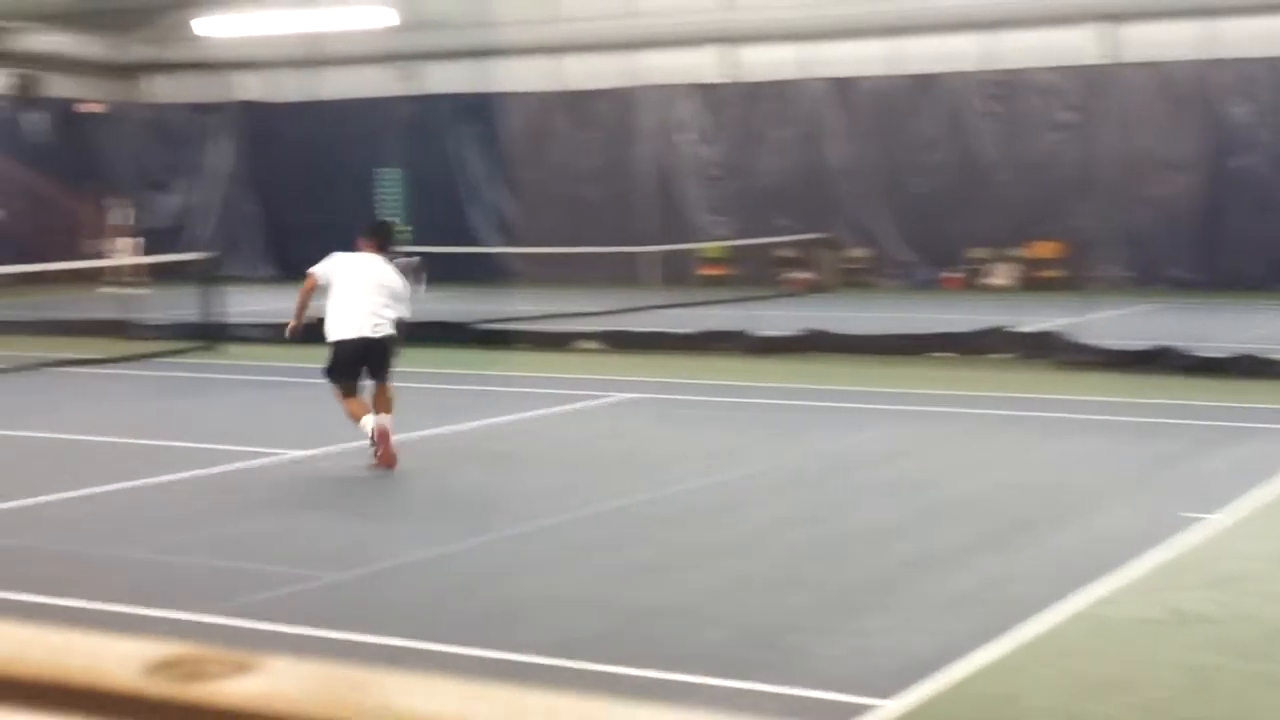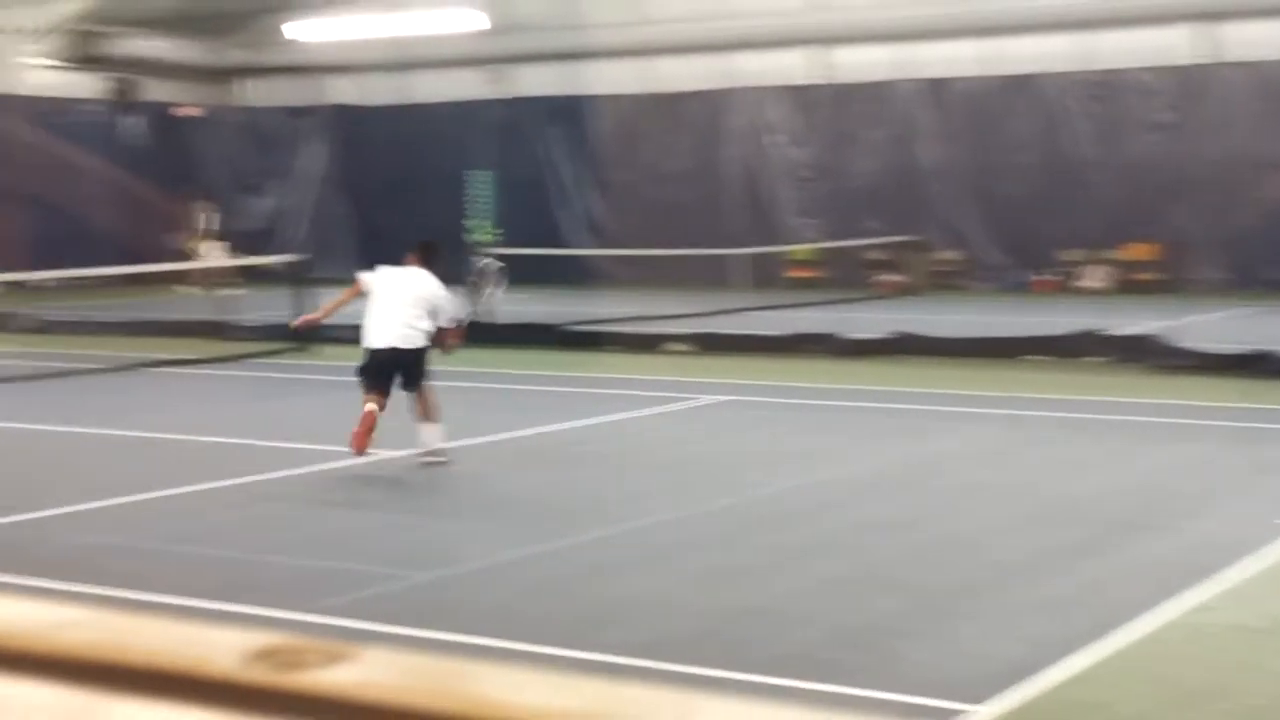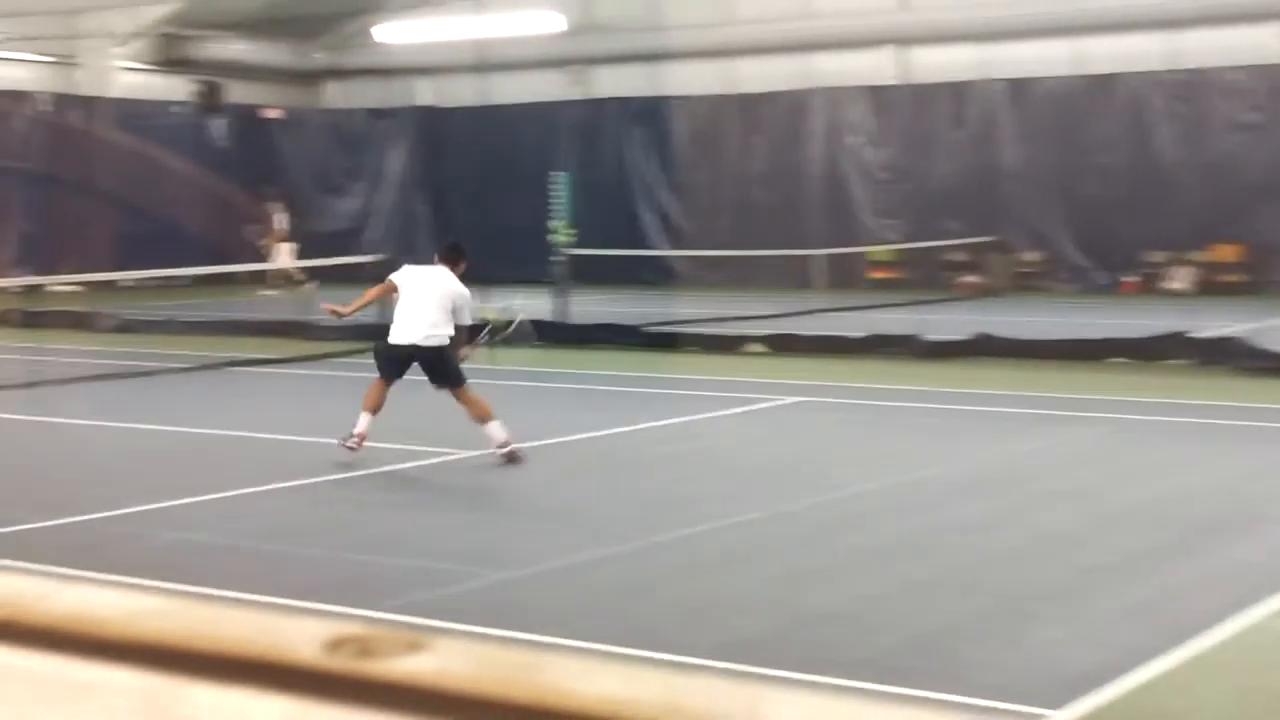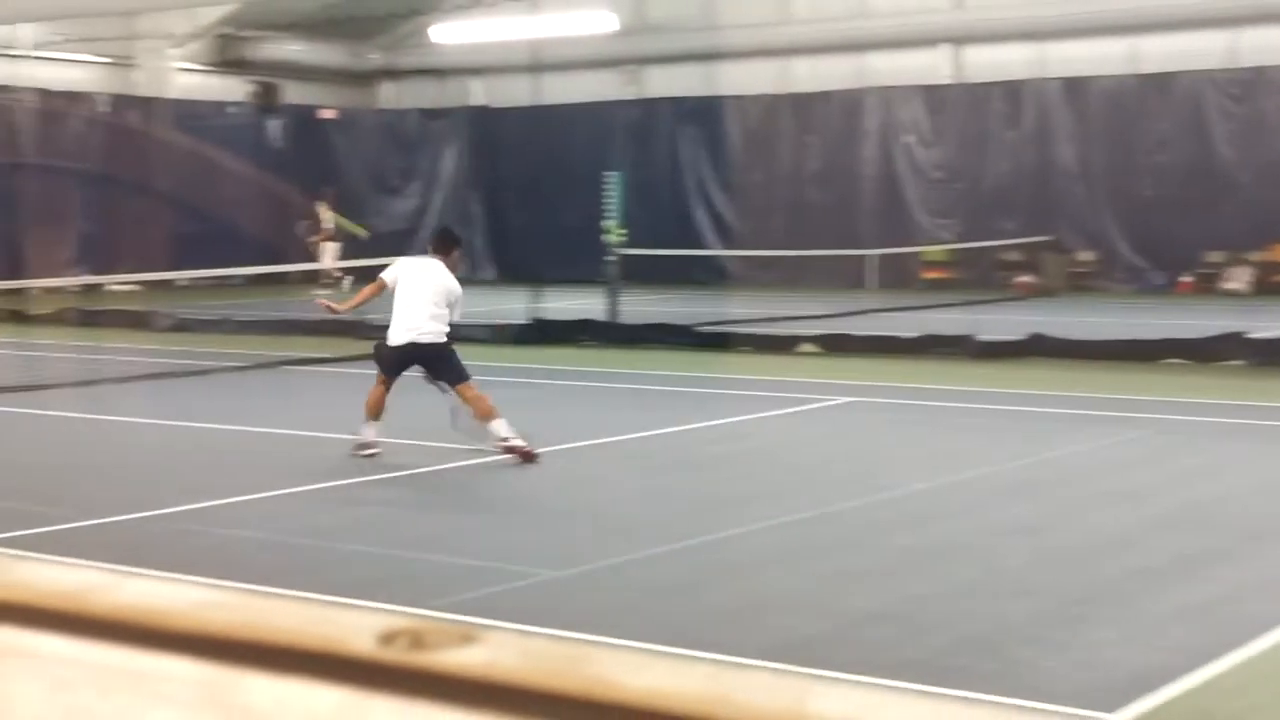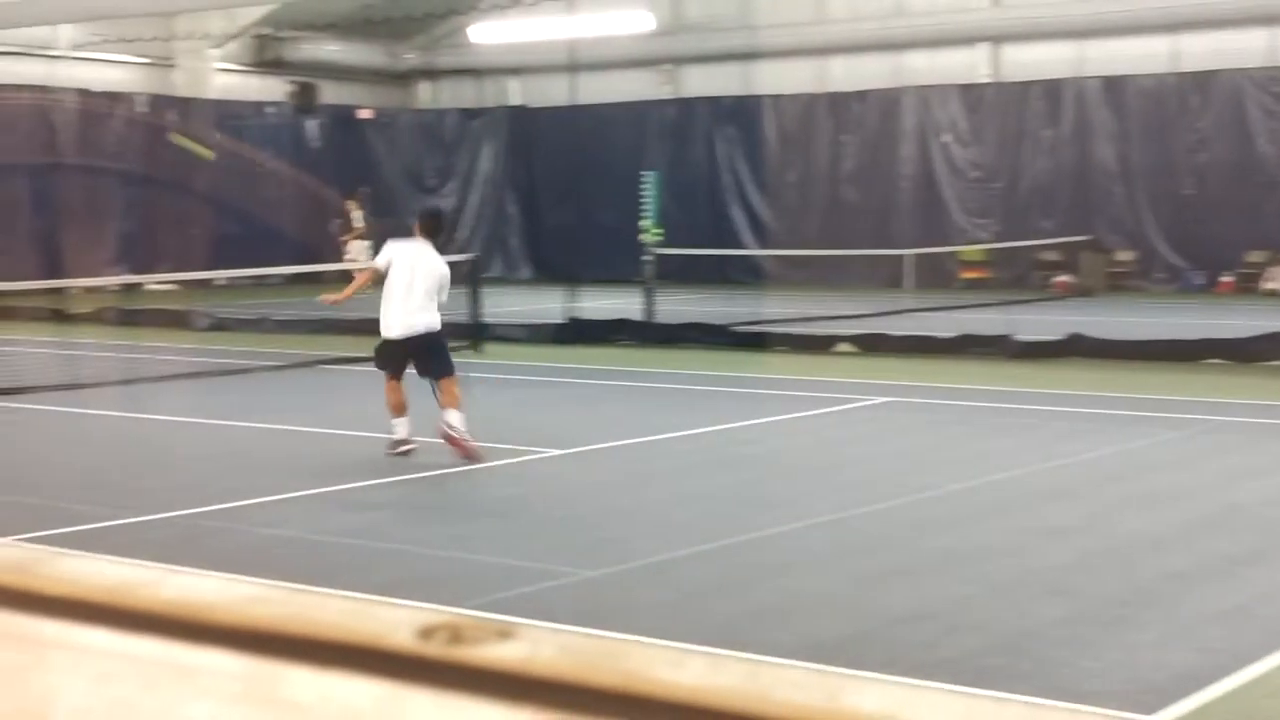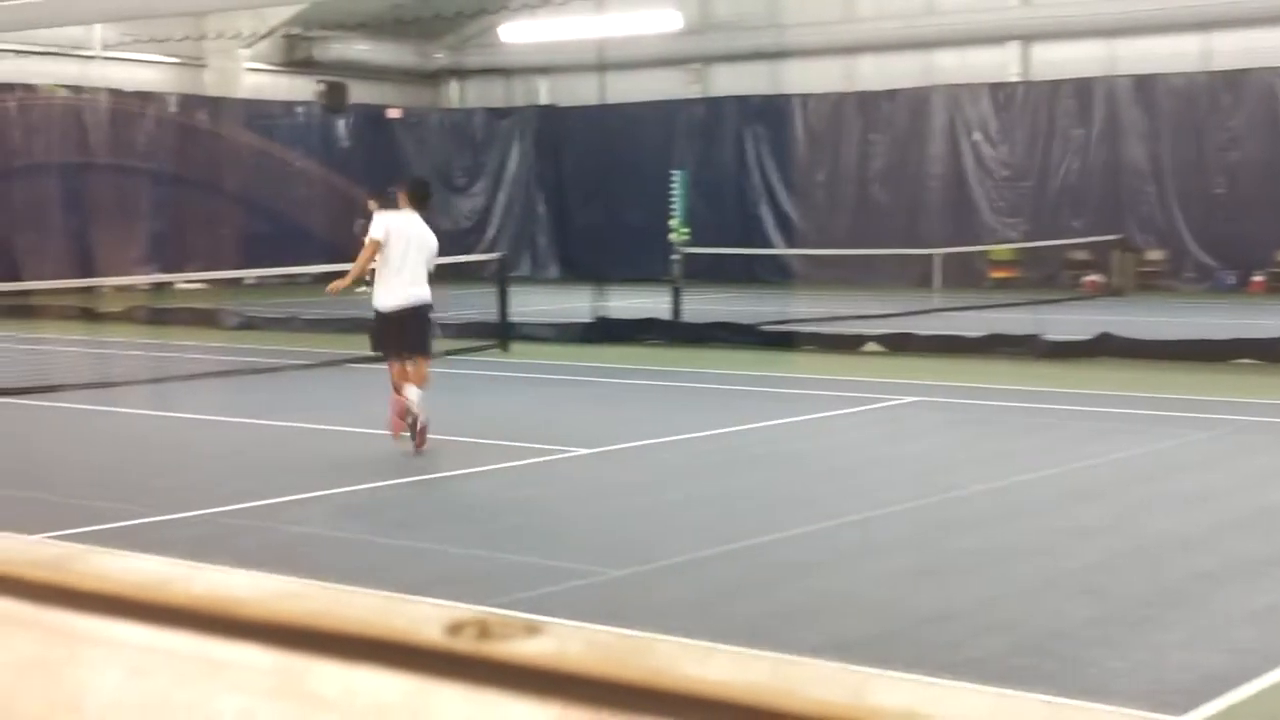
dt=0.1s
person 1, frame 1
left shoulder: (338, 260)
right shoulder: (396, 278)
left elbow: (309, 287)
right elbow: (400, 317)
left wrist: (297, 319)
left hip: (344, 336)
right hip: (381, 334)
left knee: (347, 398)
right knee: (381, 383)
left ankle: (374, 429)
right ankle: (381, 429)
person 1, frame 2
left shoulder: (385, 273)
right shoulder: (440, 292)
left elbow: (352, 292)
right elbow: (445, 338)
left wrist: (320, 315)
right wrist: (445, 342)
left hip: (379, 344)
right hip: (414, 344)
left knee: (375, 397)
right knee: (420, 391)
left ankle: (370, 413)
right ankle: (434, 446)
person 1, frame 3
left shoulder: (410, 271)
right shoulder: (460, 291)
left elbow: (382, 290)
right elbow: (459, 332)
left wrist: (347, 310)
right wrist: (461, 350)
left hip: (399, 341)
right hip: (435, 342)
left knee: (382, 383)
right knee: (464, 394)
left ankle: (359, 432)
right ankle: (503, 444)
person 1, frame 4
left shoulder: (405, 264)
right shoulder: (452, 284)
left elbow: (375, 288)
left wrist: (344, 308)
left hip: (399, 338)
right hip: (433, 340)
left knee: (383, 382)
right knee: (467, 391)
left ankle: (368, 439)
right ankle: (508, 439)
person 1, frame 5
left shoulder: (394, 248)
right shoulder: (442, 267)
left elbow: (371, 275)
left wrist: (343, 296)
left hip: (395, 329)
right hip: (428, 329)
left knee: (392, 379)
right knee: (448, 384)
left ankle: (402, 436)
right ankle: (455, 427)
person 1, frame 6
left shoulder: (385, 218)
right shoulder: (429, 236)
left elbow: (370, 250)
left wrist: (347, 280)
left hip: (389, 303)
right hip: (418, 302)
left knee: (396, 361)
right knee: (419, 362)
left ankle: (405, 407)
right ankle: (411, 406)
